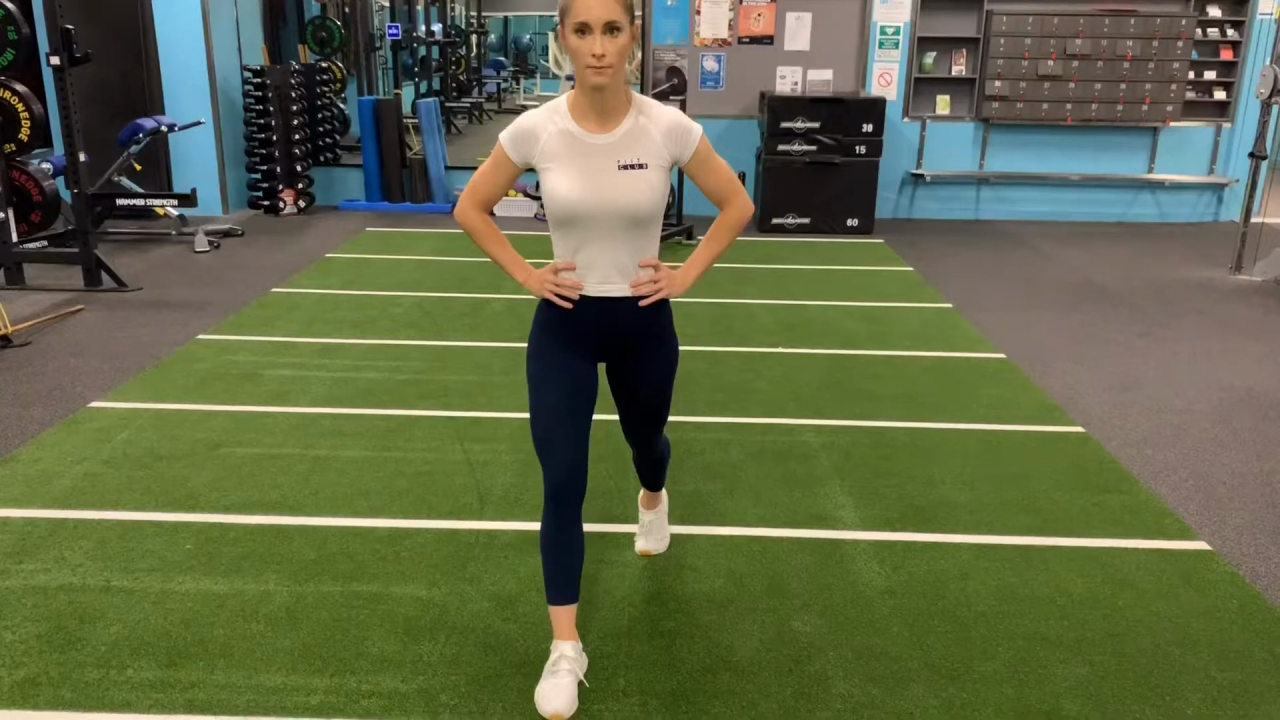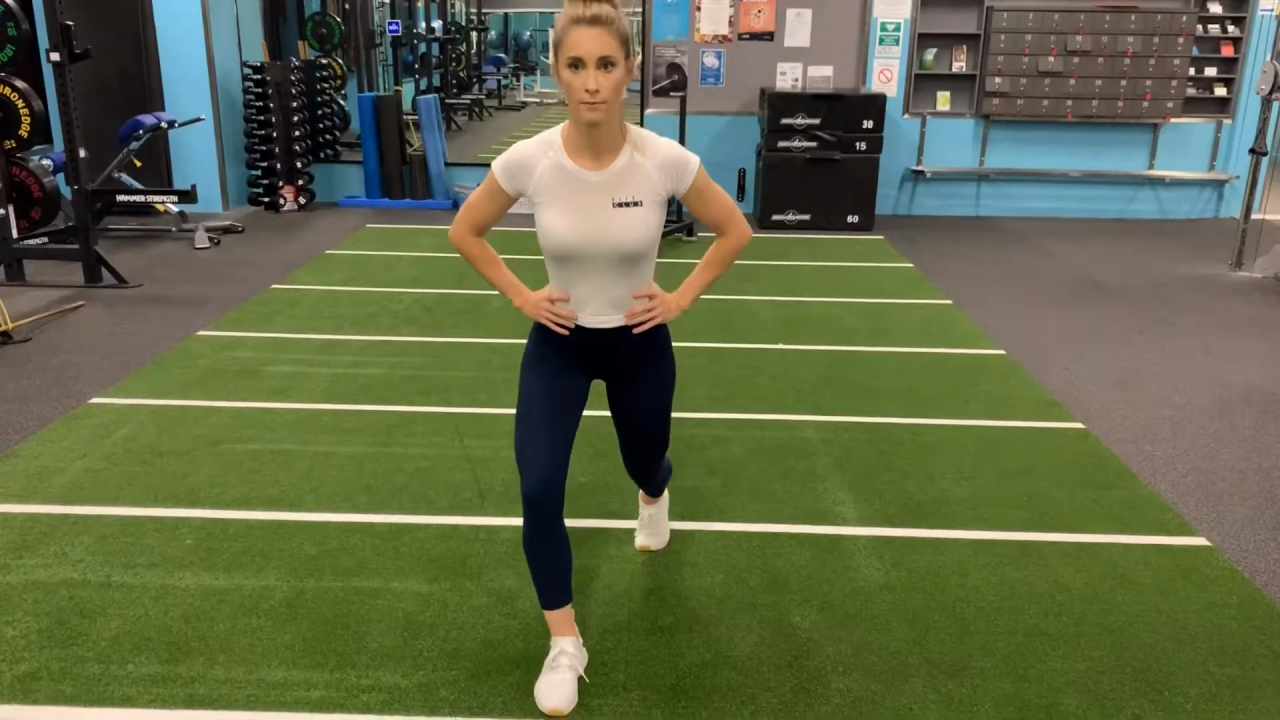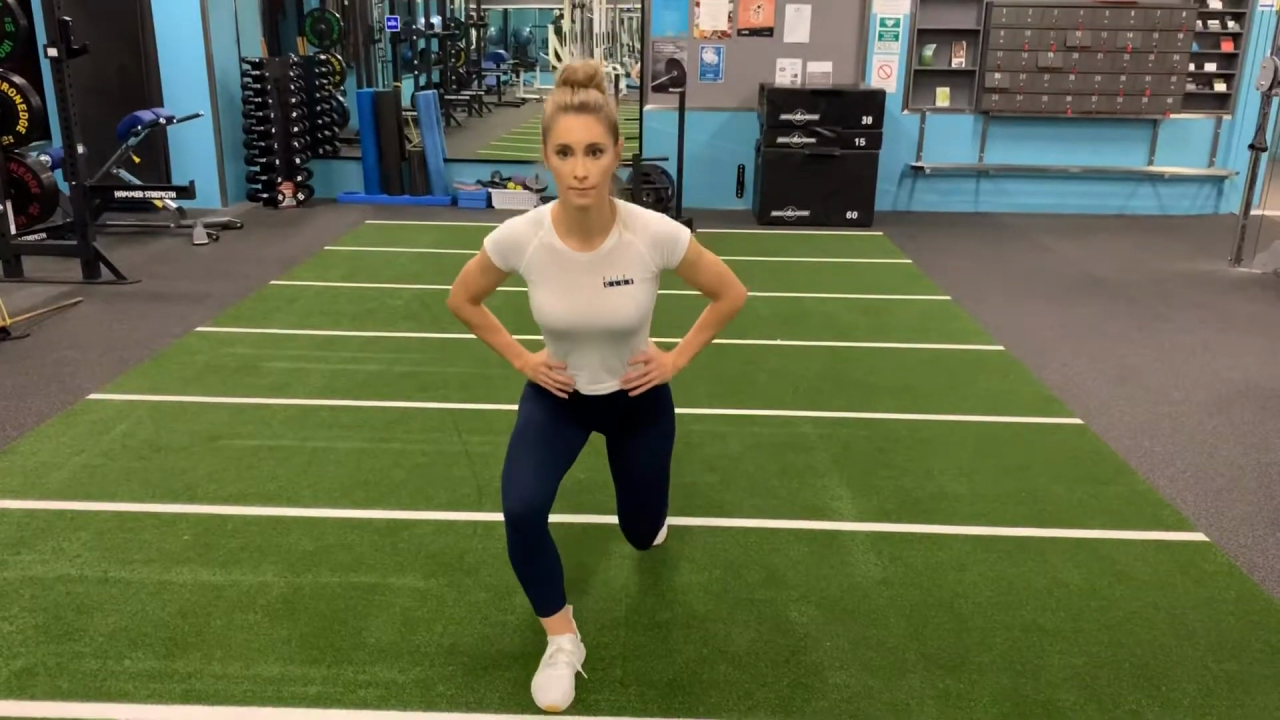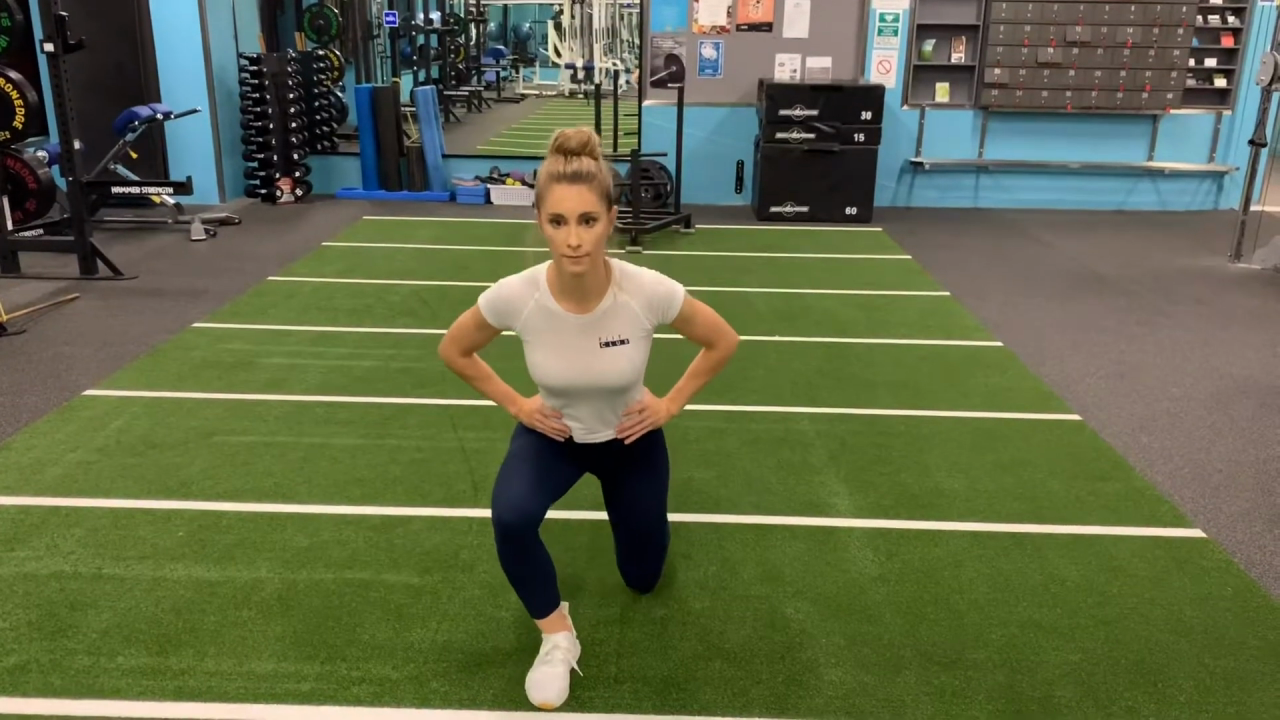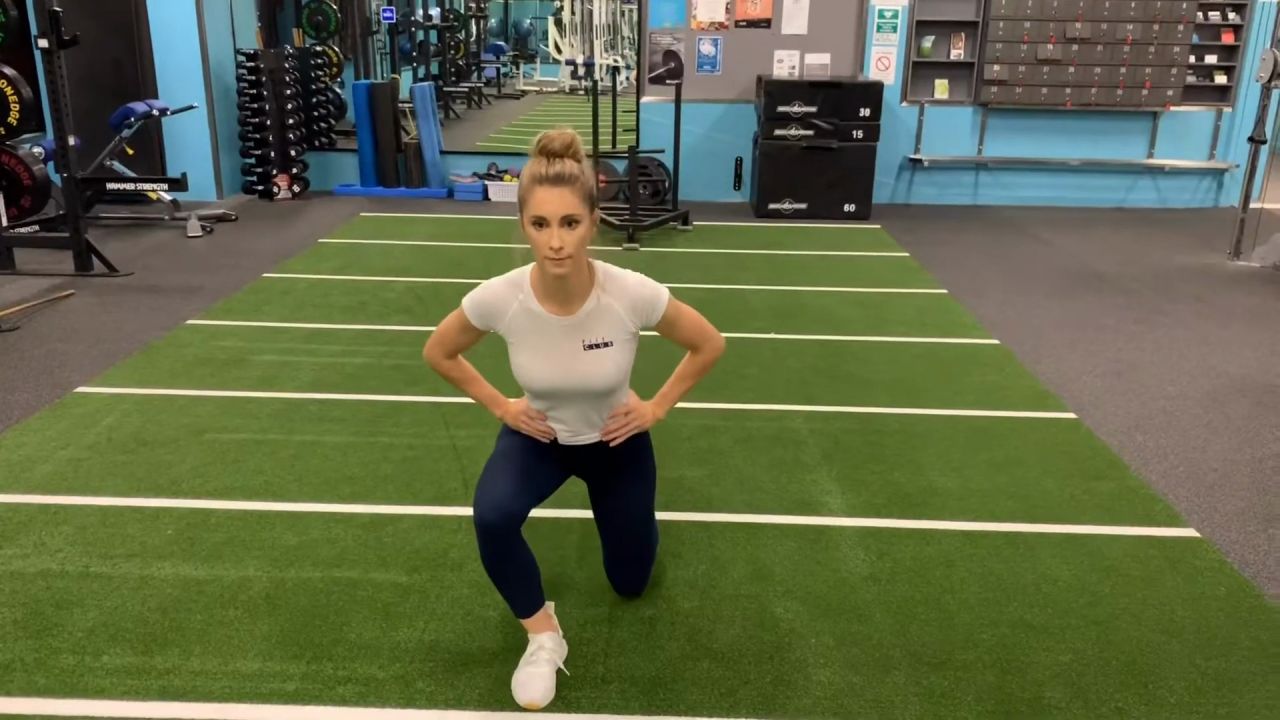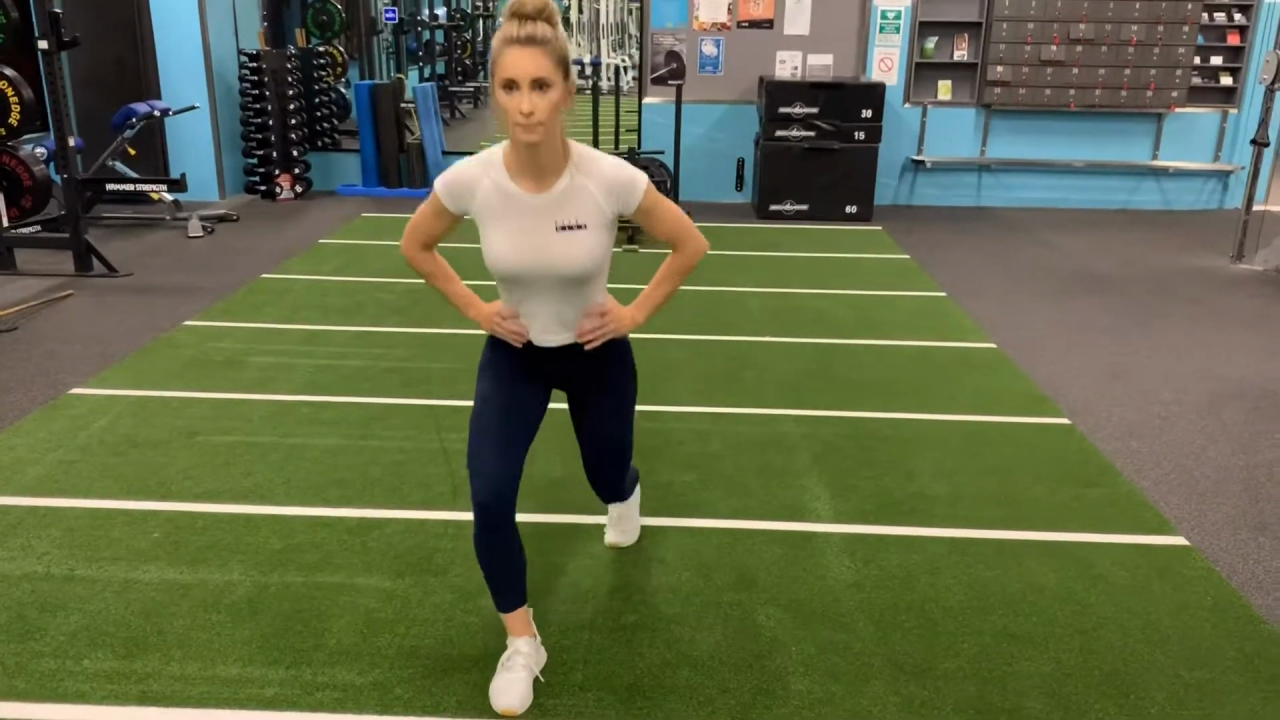
dt=0.4s
person 1, frame 1
left shoulder: (668, 126)
right shoulder: (535, 128)
left elbow: (737, 205)
right elbow: (471, 208)
left wrist: (687, 274)
right wrist: (525, 275)
left hip: (644, 323)
right hip: (565, 324)
left knee: (645, 437)
right knee: (563, 481)
left ankle: (652, 498)
right ankle: (565, 648)
person 1, frame 2
left shoulder: (665, 158)
right shoulder: (528, 159)
left elbow: (735, 232)
right elbow: (464, 232)
left wrist: (681, 298)
right wrist: (521, 297)
left hip: (639, 344)
right hip: (559, 344)
left knee: (644, 464)
right knee: (540, 493)
left ankle: (655, 497)
right ankle: (565, 645)
person 1, frame 3
left shoulder: (655, 233)
right shoulder: (520, 235)
left elbow: (731, 294)
right elbow: (462, 299)
left wrist: (677, 358)
right wrist: (519, 358)
left hip: (637, 398)
right hip: (558, 396)
left knee: (643, 531)
right knee: (522, 511)
left ankle: (650, 508)
right ankle: (562, 641)
person 1, frame 4
left shoulder: (649, 291)
right shoulder: (514, 295)
left elbow: (722, 341)
right elbow: (454, 350)
left wrist: (670, 403)
right wrist: (516, 404)
left hip: (630, 438)
right hip: (553, 434)
left knee: (641, 577)
right knee: (512, 518)
left ankle: (640, 503)
right ankle: (557, 636)
person 1, frame 5
left shoulder: (633, 294)
right shoulder: (497, 298)
left elbow: (709, 346)
right elbow: (438, 354)
left wrist: (656, 408)
right wrist: (501, 407)
left hip: (614, 441)
right hip: (538, 438)
left knee: (629, 583)
right knee: (492, 518)
left ankle: (630, 506)
right ankle: (543, 636)
person 1, frame 6
left shoulder: (609, 176)
right shoulder: (469, 178)
left elbow: (691, 246)
right elbow: (414, 247)
left wrist: (636, 313)
right wrist: (474, 309)
left hip: (596, 354)
right hip: (513, 358)
left knee: (609, 487)
right knee: (489, 500)
left ankle: (628, 491)
right ankle: (521, 644)
